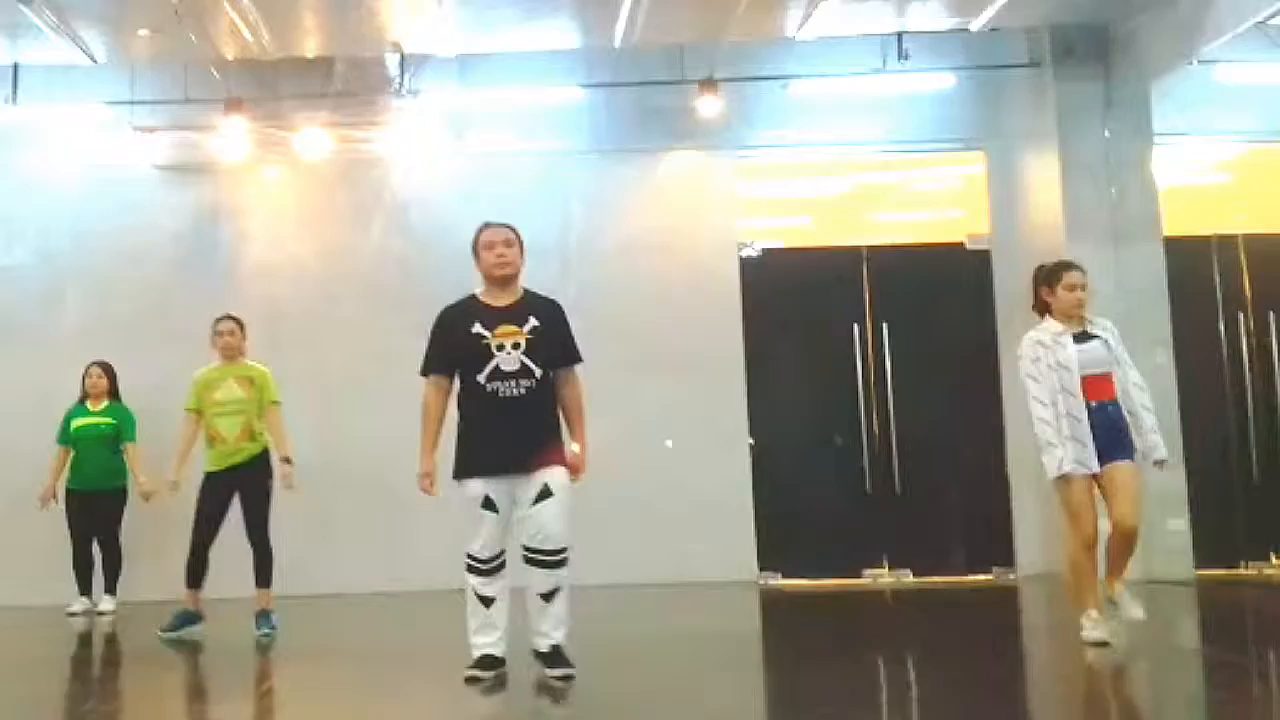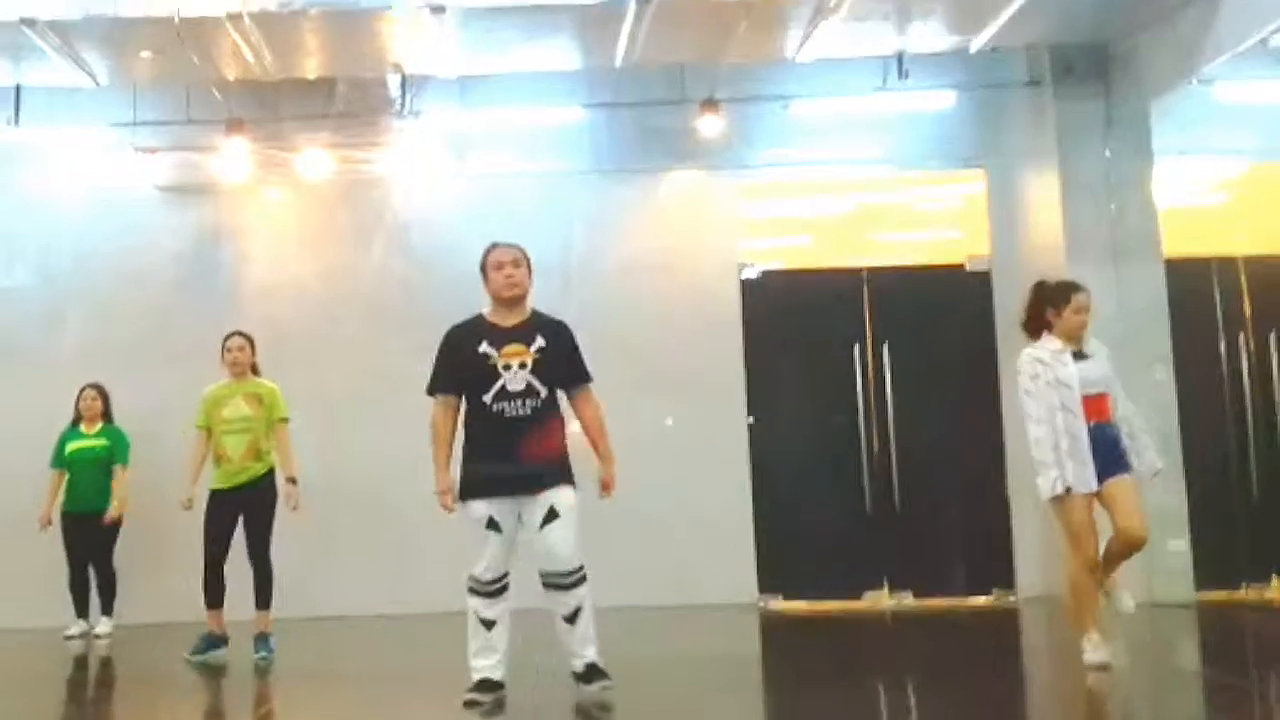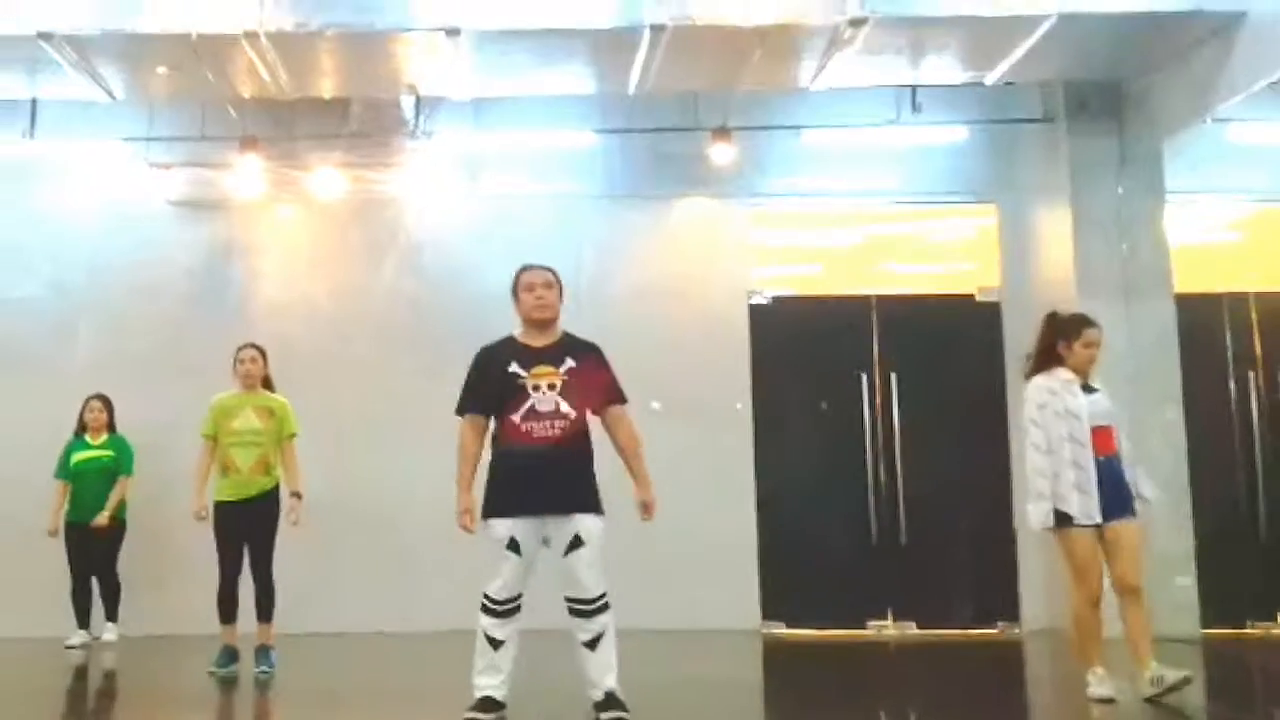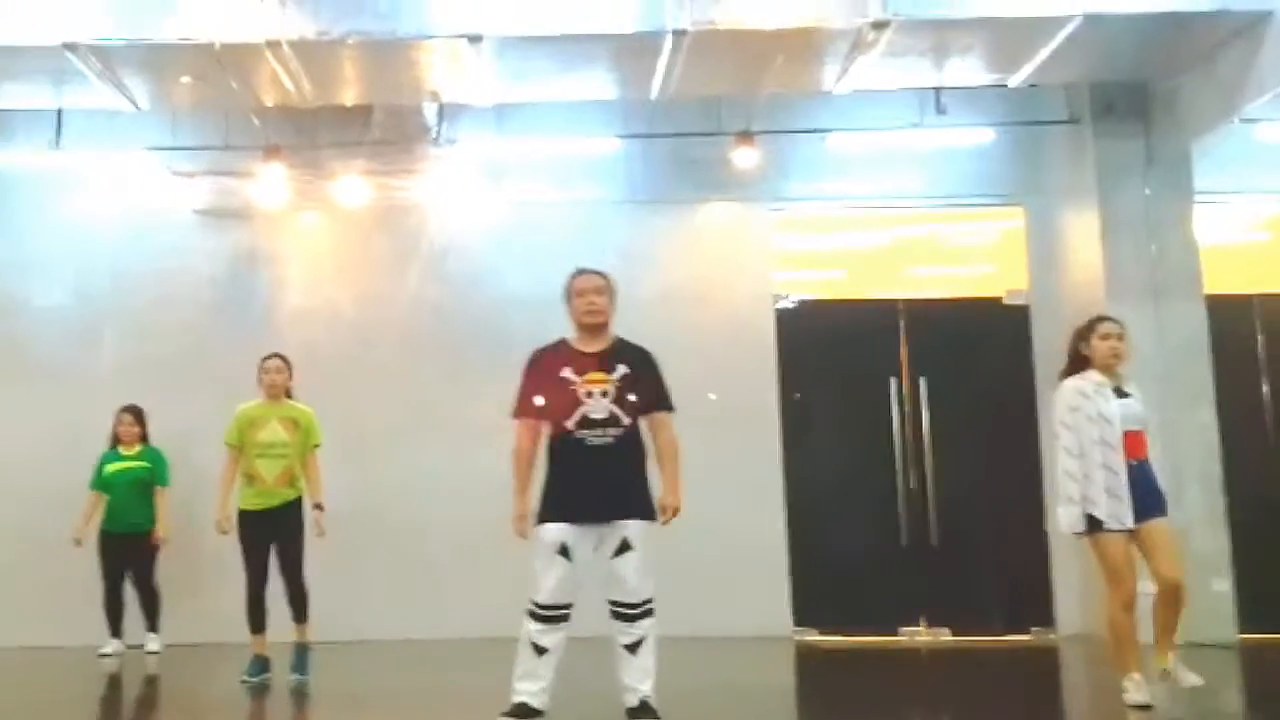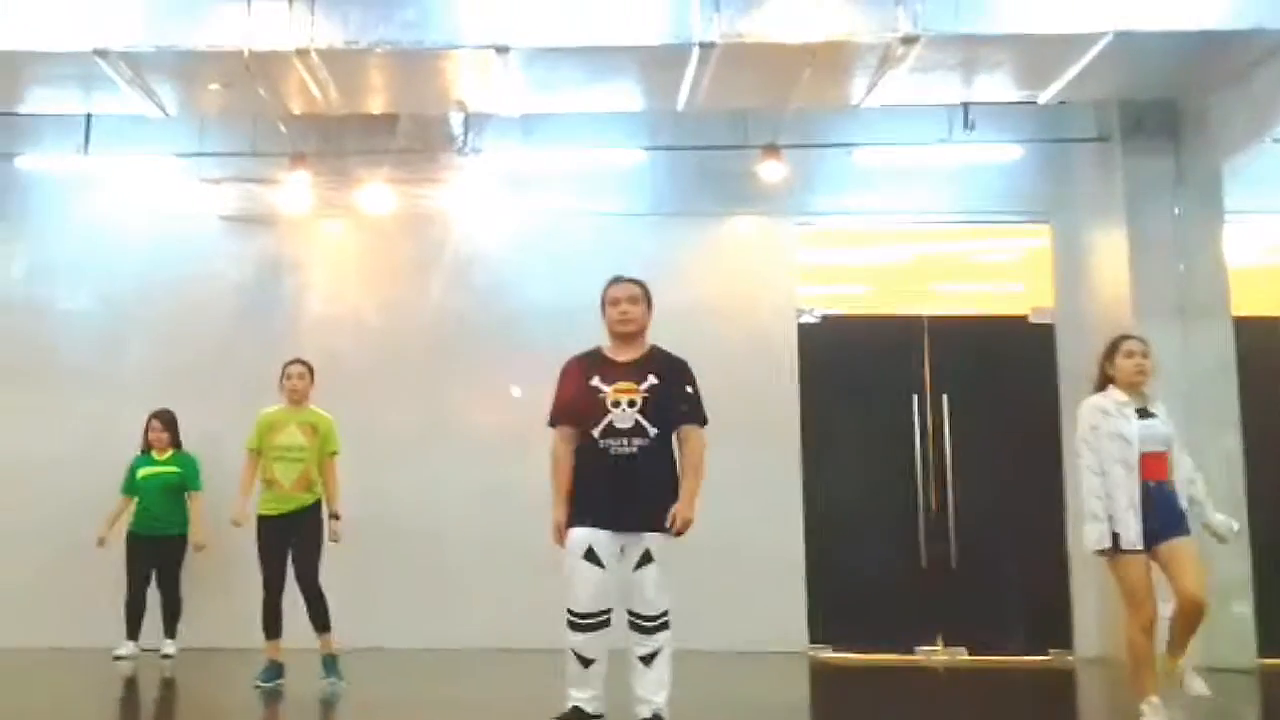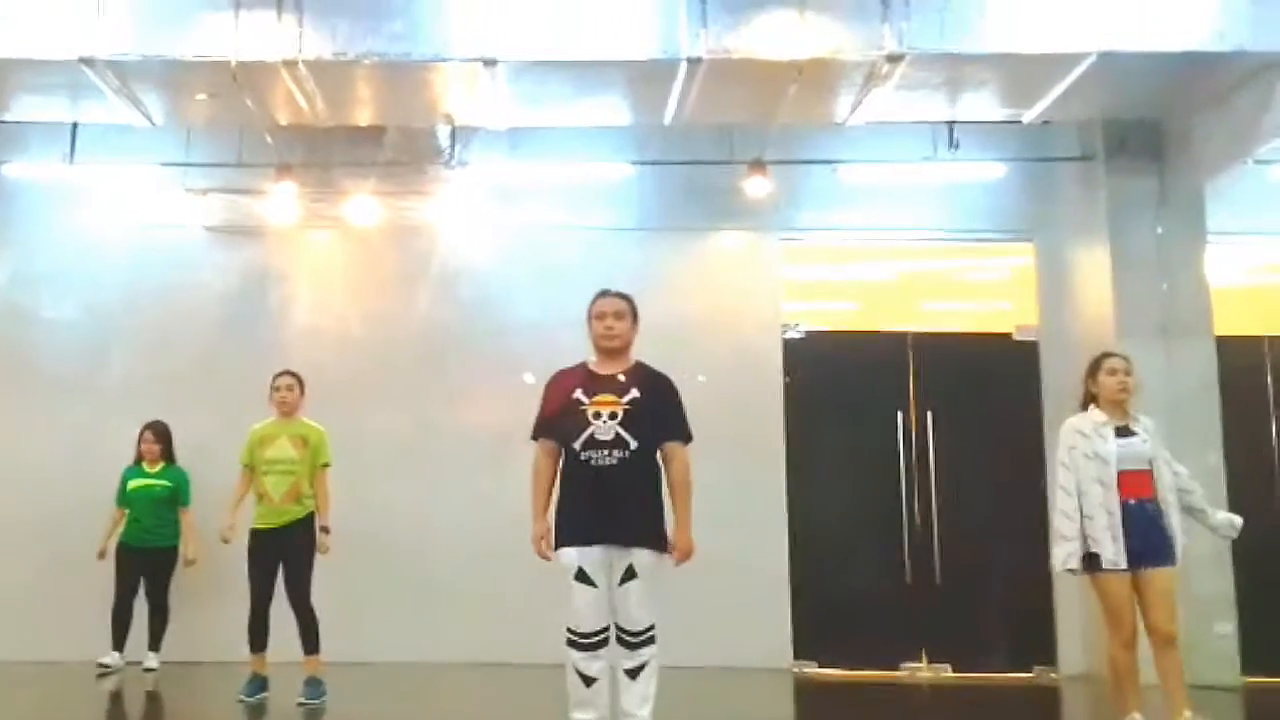
dt=0.2s
person 1, frame 1
left shoulder: (548, 312)
right shoulder: (454, 319)
left elbow: (568, 382)
right elbow: (437, 389)
left wrist: (579, 443)
right wrist: (427, 454)
left hip: (543, 455)
right hip: (480, 459)
left knee: (550, 544)
right knee: (485, 555)
left ankle: (549, 644)
right ankle: (489, 650)
person 1, frame 2
left shoulder: (555, 333)
right shoulder: (462, 338)
left elbow: (582, 399)
right elbow: (445, 407)
left wrist: (606, 459)
right wrist: (442, 471)
left hip: (549, 475)
right hip: (487, 478)
left knee: (565, 567)
right knee: (489, 576)
left ankle: (585, 661)
right ankle: (488, 674)
person 1, frame 3
left shoulder: (586, 355)
right shoulder: (493, 358)
left elbow: (617, 420)
right elbow: (472, 427)
left wrist: (642, 482)
right wrist: (465, 491)
left hip: (576, 497)
right hip: (511, 499)
left knee: (589, 595)
right knee: (502, 594)
person 1, frame 4
left shoulder: (638, 360)
right shoulder: (546, 362)
left elbow: (661, 425)
right elbow: (528, 433)
left wrist: (671, 486)
right wrist: (521, 499)
left hip: (628, 503)
right hip: (564, 505)
left knee: (633, 600)
right knee: (549, 602)
person 1, frame 5
left shoulder: (673, 370)
right shoulder: (579, 370)
left elbow: (691, 439)
right elbow: (564, 441)
left wrist: (687, 499)
right wrist: (559, 505)
left hip: (653, 514)
right hip: (591, 514)
left knee: (649, 614)
right knee: (586, 611)
person 1, frame 6
left shoulder: (656, 386)
right shoulder: (562, 384)
left elbow: (675, 458)
right elbow: (546, 454)
left wrist: (683, 525)
right wrist: (538, 518)
left hip: (639, 528)
right hip: (579, 528)
left knee: (635, 627)
right knee: (586, 630)
person 2, frame 1
left shoulder: (1106, 330)
right shoulder: (1036, 342)
left elbow: (1132, 384)
right elbow: (1040, 401)
left wrist: (1151, 436)
right wrist: (1055, 452)
left hip: (1114, 429)
right hip: (1073, 437)
left knee: (1128, 522)
right knee: (1083, 533)
left ankle: (1115, 585)
right ankle: (1090, 615)
person 2, frame 2
left shoulder: (1096, 351)
right shoulder: (1034, 358)
left elbow: (1118, 404)
right elbow: (1037, 418)
left wrist: (1145, 451)
right wrist: (1051, 471)
left hip: (1110, 448)
right hip: (1069, 455)
left knee: (1135, 531)
right knee: (1083, 553)
left ankle: (1104, 576)
right ankle: (1091, 637)
person 2, frame 3
left shoulder: (1097, 388)
right shoulder: (1042, 387)
right elbow: (1039, 447)
left wrist: (1140, 485)
right wrist: (1041, 502)
left hip: (1114, 483)
right hip: (1074, 491)
left knee: (1131, 583)
right knee: (1088, 588)
left ankle: (1150, 672)
right ankle: (1095, 672)
person 2, frame 4
left shoulder: (1130, 391)
right shoulder: (1074, 390)
right elbow: (1070, 451)
left wrist: (1159, 492)
right wrist: (1072, 506)
left hip: (1144, 487)
right hip: (1105, 495)
left knee: (1172, 580)
right knee: (1123, 591)
left ankle: (1167, 657)
right ankle: (1133, 678)
person 2, frame 5
left shoulder: (1159, 411)
right shoulder: (1095, 409)
left elbow: (1181, 465)
right elbow: (1090, 469)
left wrist: (1211, 515)
right wrist: (1098, 524)
left hip: (1166, 508)
right hip: (1125, 514)
left knee: (1195, 596)
right knee: (1142, 615)
left ankle: (1174, 658)
person 2, frame 6
left shoulder: (1146, 428)
right shoulder: (1076, 429)
left elbow: (1174, 476)
right elbow: (1067, 489)
left wrist: (1213, 517)
right wrist: (1068, 545)
left hip: (1151, 527)
right hip: (1107, 533)
left knee: (1166, 632)
right knee: (1123, 633)
person 3, frame 1
left shoulder: (260, 375)
right shoulder: (202, 379)
left elbow: (273, 420)
right elbow: (191, 425)
left wrist: (285, 459)
right wrist: (178, 467)
left hip: (254, 464)
right hip: (217, 468)
left knee: (258, 537)
right knee: (200, 539)
left ankle: (265, 611)
right ankle: (191, 610)
person 3, frame 2
left shoulder: (268, 392)
right shoulder: (211, 396)
left elbow: (281, 438)
right elbow: (202, 443)
left wrist: (291, 480)
right wrist: (190, 485)
left hip: (259, 482)
right hip: (221, 487)
left knee: (258, 557)
right knee: (213, 559)
left ankle: (263, 633)
right ankle: (215, 633)
person 3, frame 3
left shoulder: (278, 406)
right shoulder: (219, 405)
left elbow: (287, 454)
right elbow: (208, 453)
left wrist: (295, 493)
right wrist: (199, 494)
left hip: (264, 497)
right hip: (226, 499)
left knee: (261, 572)
right knee: (228, 572)
left ankle: (263, 647)
right ankle: (229, 647)
person 3, frame 4
left shoulder: (303, 416)
right shoulder: (244, 415)
left elbow: (310, 465)
right elbow: (231, 463)
left wrist: (318, 506)
right wrist: (222, 506)
left hip: (289, 506)
right hip: (251, 509)
left knee: (293, 576)
right knee: (256, 582)
left ankle: (301, 645)
right ankle: (259, 657)
person 3, frame 5
left shoulder: (323, 423)
right shoulder: (265, 420)
left elbow: (329, 473)
right elbow: (251, 464)
left wrist: (334, 515)
right wrist: (241, 501)
left hip: (307, 512)
right hip: (270, 513)
left knee: (308, 582)
right knee: (272, 588)
left ankle: (329, 656)
right ankle: (273, 663)
person 3, frame 6
left shoulder: (314, 434)
right shoulder: (258, 433)
left elbow: (321, 484)
right elbow: (245, 478)
left wrist: (323, 527)
right wrist: (231, 516)
left hip: (299, 525)
right hip: (263, 526)
left knee: (299, 599)
right knee: (259, 602)
left ankle: (314, 680)
right ankle: (259, 678)
person 4, frame 1
left shoulder: (120, 412)
right shoulder: (73, 413)
left elbow: (129, 448)
right elbow: (63, 451)
left wrist: (139, 479)
right wrist: (51, 484)
left hip: (111, 489)
right hip: (77, 489)
left knee: (108, 541)
right knee: (80, 544)
left ankle: (110, 595)
right ankle: (84, 597)
person 4, frame 2
left shoulder: (114, 435)
right shoulder: (68, 436)
left elbow: (120, 472)
right elbow: (58, 474)
left wrist: (117, 504)
right wrist: (47, 508)
left hip: (105, 512)
right hip: (73, 512)
left knee: (101, 562)
right knee: (76, 566)
left ankle: (106, 618)
right ankle: (81, 620)
person 4, frame 3
left shoulder: (119, 445)
right shoulder: (73, 446)
left elbow: (122, 482)
right elbow: (63, 484)
left wrist: (106, 513)
right wrist: (55, 517)
left hip: (108, 521)
right hip: (77, 522)
left knee: (105, 571)
right knee: (79, 575)
left ankle: (111, 623)
right ankle: (83, 630)
person 4, frame 4
left shoulder: (153, 456)
right shoulder: (107, 458)
left elbow: (160, 493)
right elbow: (97, 495)
left wrist: (161, 526)
right wrist: (83, 526)
left hip: (143, 531)
right hip: (112, 531)
left knee: (144, 582)
right knee: (112, 585)
left ankle: (153, 635)
right ankle: (115, 640)
person 4, frame 5
left shoulder: (185, 462)
right shoulder: (139, 462)
left elbow: (194, 498)
right elbow: (126, 498)
left wrist: (197, 530)
right wrist: (107, 528)
left hip: (173, 535)
right hip: (140, 534)
left knee: (169, 587)
right knee: (135, 587)
left ankle: (170, 640)
right ankle: (131, 643)
person 4, frame 6
left shoulder: (176, 475)
right shoulder: (130, 473)
left elbow: (184, 513)
right elbow: (120, 509)
left wrist: (189, 546)
right wrist: (105, 540)
left hip: (163, 548)
right hip: (130, 545)
left knee: (157, 599)
right knee: (123, 597)
left ankle: (153, 653)
right ankle: (116, 653)
